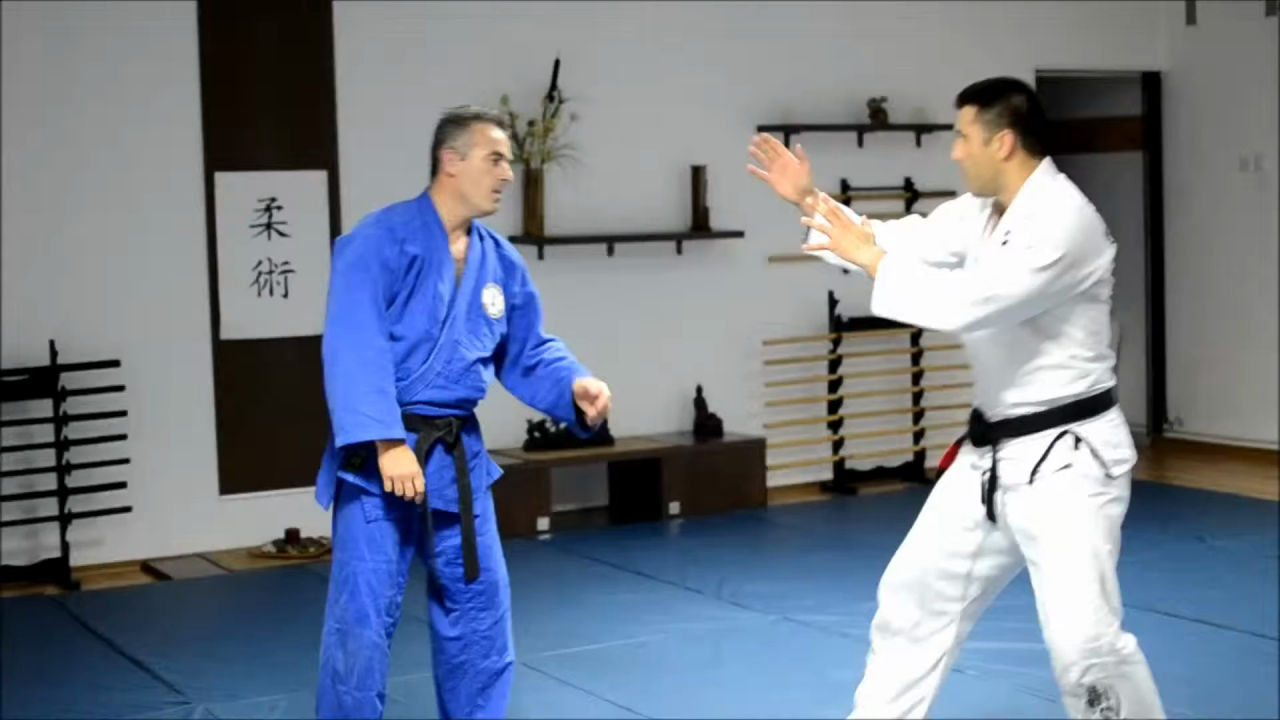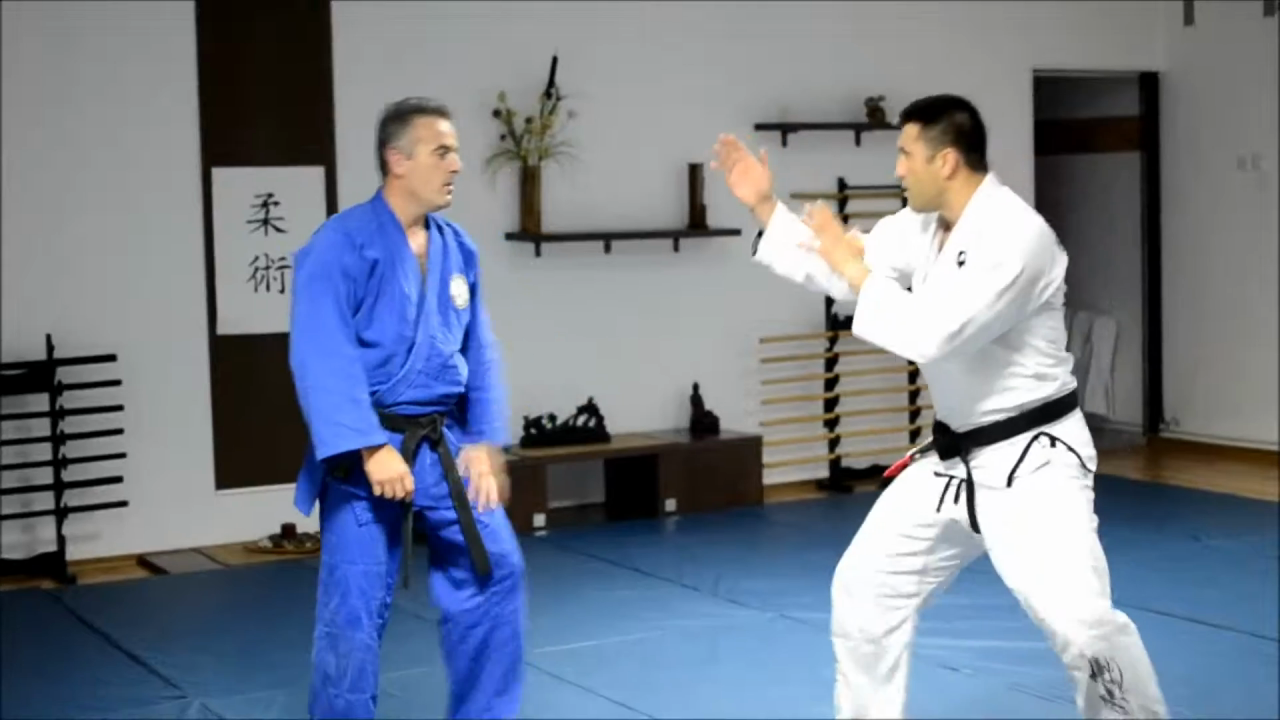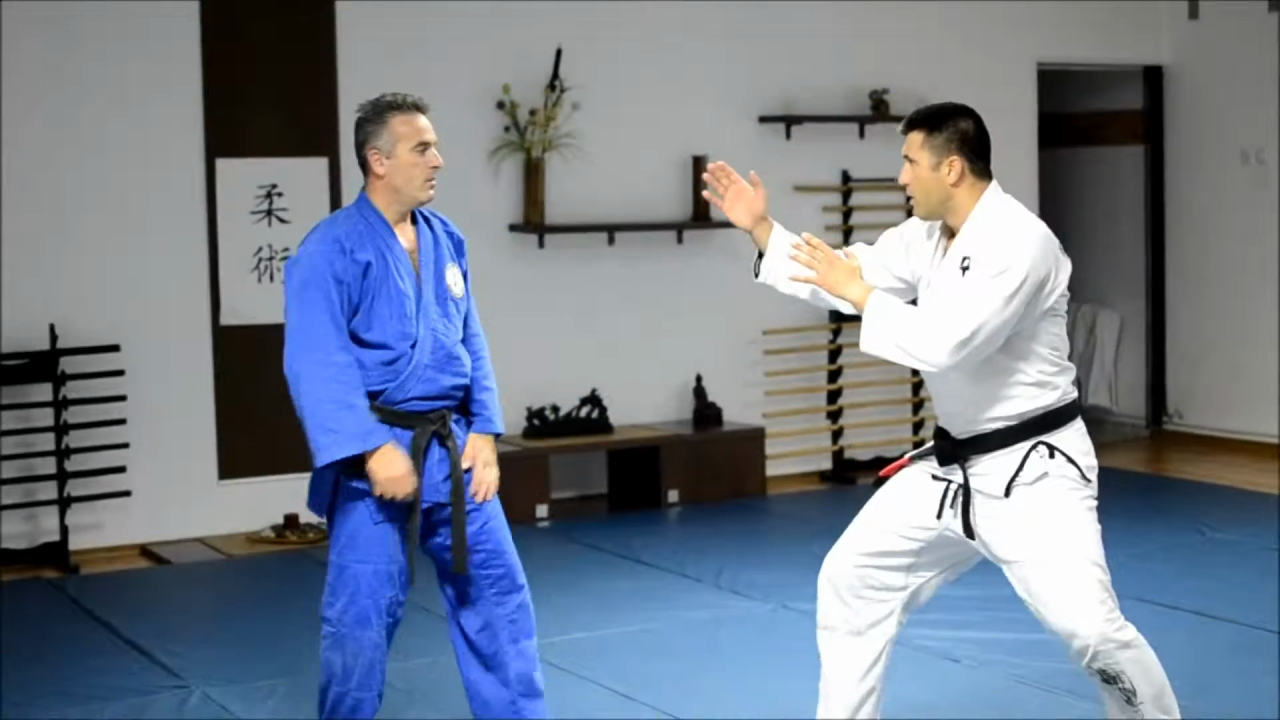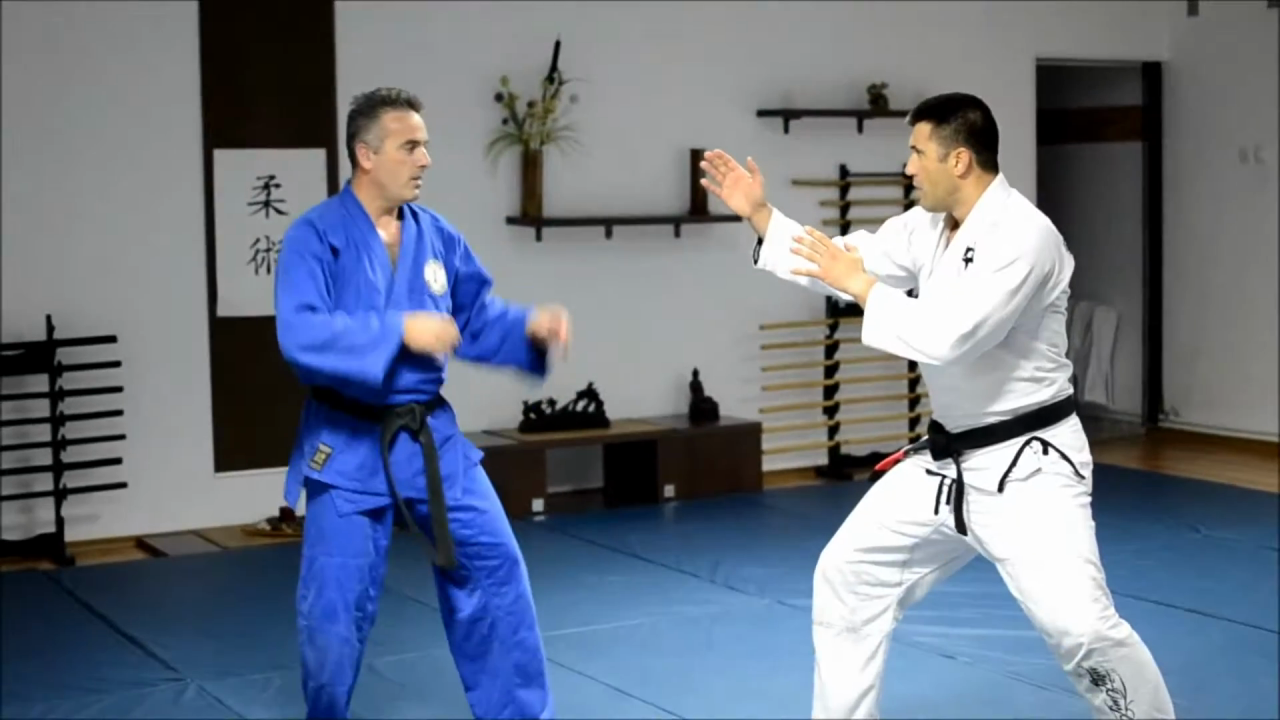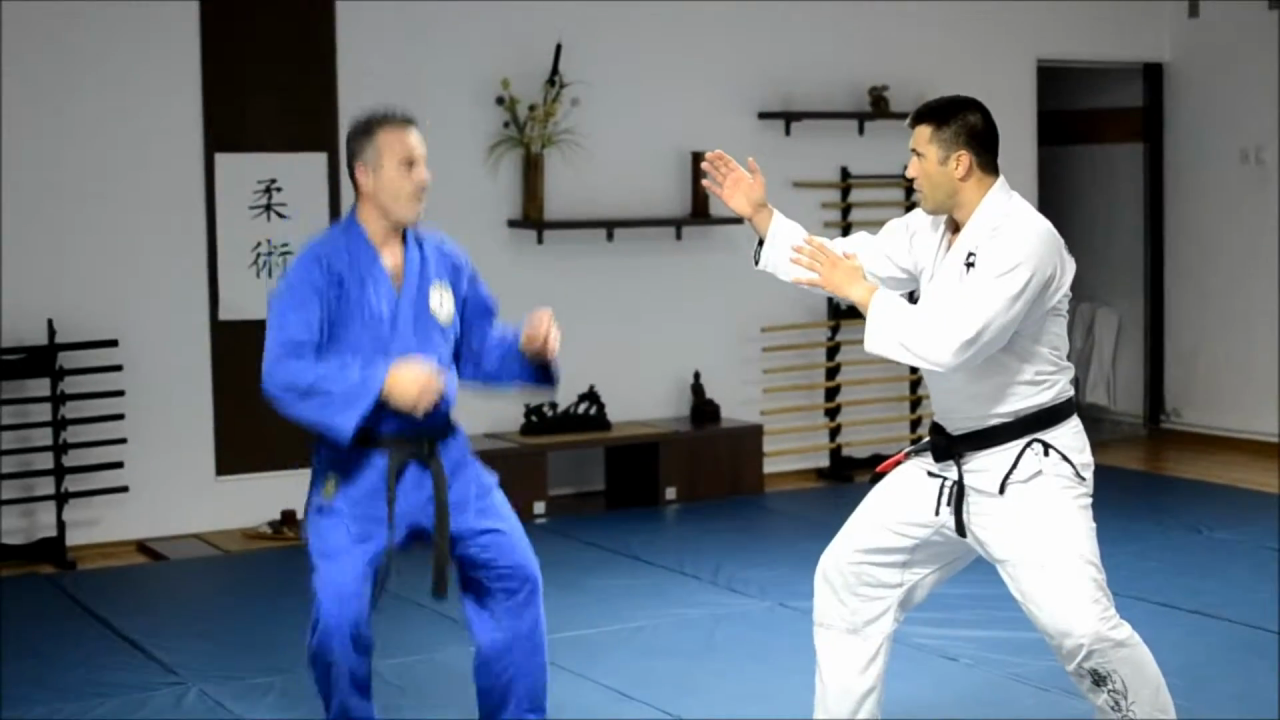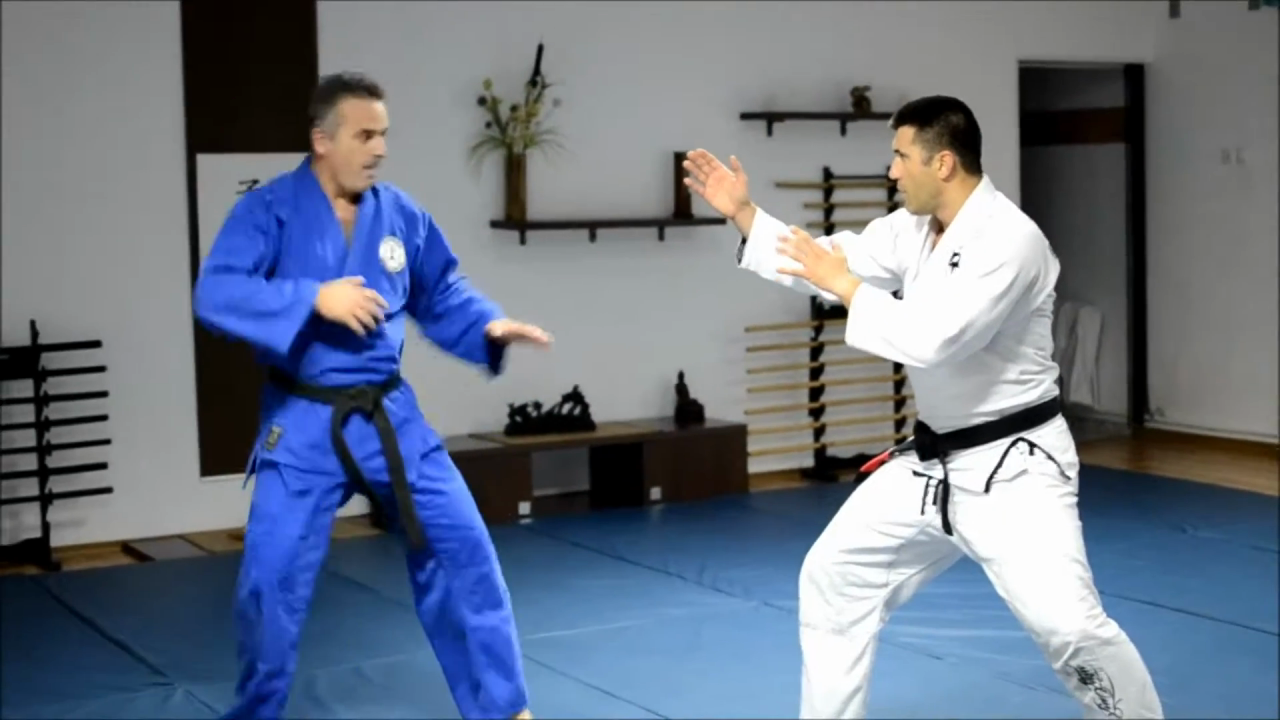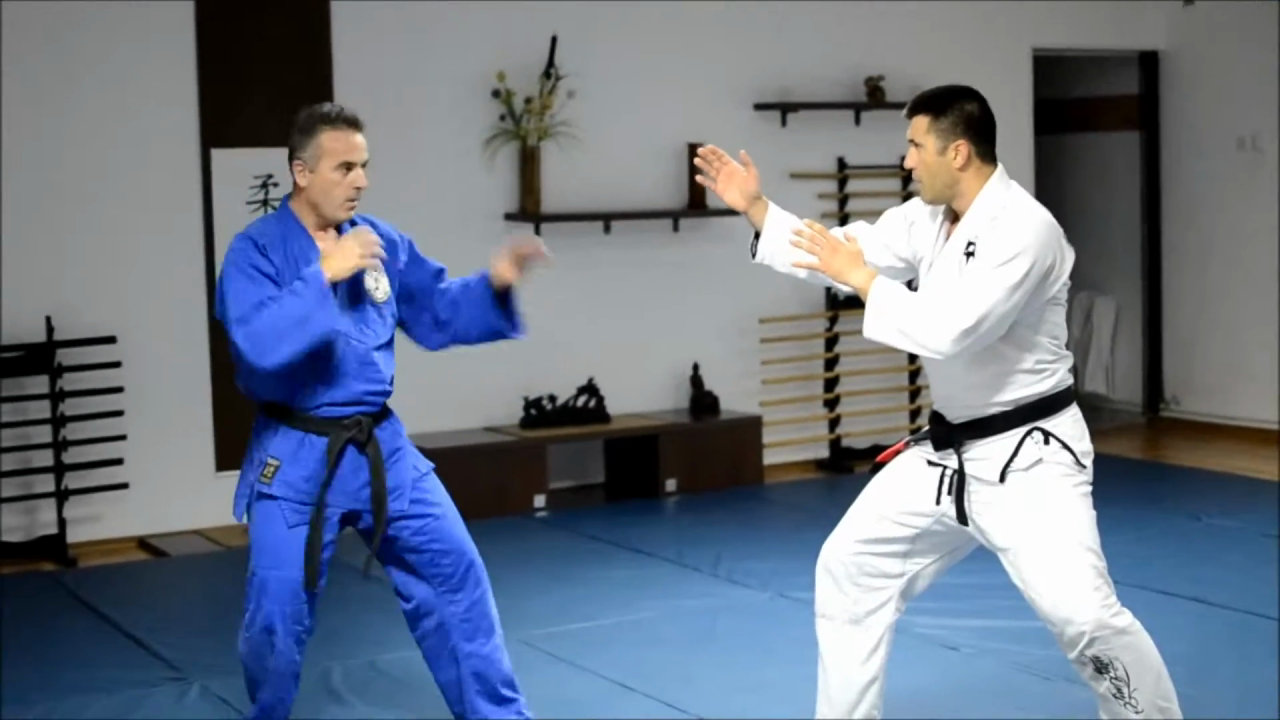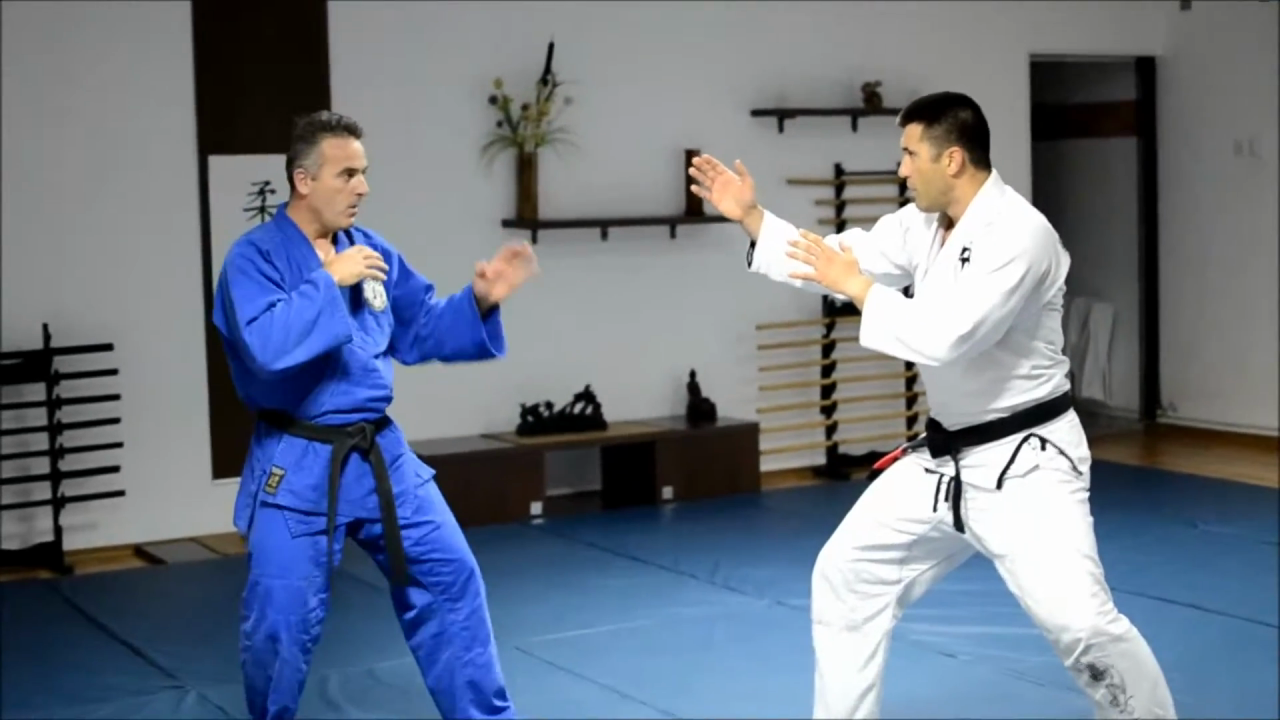
dt=0.3s
person 1, frame 1
left shoulder: (1064, 221)
right shoulder: (983, 211)
left elbow: (965, 304)
right elbow: (906, 243)
left wrist: (869, 256)
right wrist: (810, 200)
left hip: (1067, 456)
right hip: (996, 451)
left knee: (1084, 639)
right knee: (916, 591)
person 1, frame 2
left shoulder: (1016, 236)
right shoulder: (923, 226)
left elbow: (935, 334)
right elbow: (834, 267)
left wrist: (860, 273)
right wrist: (765, 207)
left hip: (1034, 458)
right hip: (954, 458)
left knee: (1081, 622)
right knee: (866, 590)
person 1, frame 3
left shoulder: (1019, 242)
right shoulder: (926, 237)
left elbow: (945, 343)
right elbow: (836, 276)
left wrist: (859, 293)
right wrist: (761, 228)
left hip: (1033, 469)
right hip: (952, 465)
left knee: (1091, 625)
right knee: (852, 579)
person 1, frame 4
left shoulder: (1023, 235)
right shoulder: (929, 226)
left elbow: (948, 336)
right elbow: (839, 260)
left wrist: (860, 285)
right wrist: (759, 214)
left hip: (1027, 464)
right hip: (946, 459)
left knee: (1081, 625)
right knee: (847, 576)
person 1, frame 5
left shoulder: (1023, 239)
right shoulder: (929, 228)
left elbow: (951, 343)
right elbow: (842, 262)
left wrist: (861, 293)
right wrist: (761, 215)
left hip: (1028, 465)
right hip: (947, 460)
left knee: (1082, 627)
right knee: (848, 577)
person 1, frame 6
left shoulder: (1009, 239)
right shoulder: (914, 228)
left elbow: (931, 341)
right elbow: (824, 262)
left wrist: (844, 285)
right wrist: (742, 213)
left hip: (1013, 464)
right hip: (932, 459)
left knee: (1068, 624)
right knee: (834, 577)
person 1, frame 7
left shoulder: (1024, 228)
right shoulder: (928, 216)
left elbow: (949, 331)
right elbow: (837, 251)
left wrist: (861, 278)
right wrist: (755, 207)
left hip: (1028, 453)
right hip: (947, 450)
left knee: (1084, 612)
right knee: (850, 568)
person 1, frame 8
left shoulder: (1019, 233)
right shoulder: (923, 223)
left elbow: (945, 338)
right elbow: (836, 258)
left wrist: (857, 286)
right wrist: (750, 216)
left hip: (1024, 461)
right hip: (945, 456)
left knee: (1079, 619)
right knee: (847, 575)
person 2, frame 1
left shoulder: (501, 262)
right shoulder: (381, 239)
left elbow: (527, 354)
right elbow: (352, 348)
left wrist: (576, 385)
right wrist: (386, 442)
left hip: (458, 450)
right hip: (382, 452)
left knee: (477, 599)
right knee: (363, 614)
person 2, frame 2
left shoulder: (456, 249)
right shoulder: (341, 245)
left elbow: (473, 349)
right elbow: (323, 357)
left wrist: (483, 437)
right wrist: (370, 448)
left hip: (441, 447)
right hip: (358, 452)
left knee: (494, 574)
right knee: (356, 614)
person 2, frame 3
left shoulder: (446, 239)
right shoulder: (332, 248)
right elbow: (315, 364)
left wrist: (482, 429)
right wrist: (374, 450)
left hip: (448, 443)
right hip: (374, 451)
left knee: (495, 587)
right knee: (364, 613)
person 2, frame 4
left shoulder: (437, 235)
right shoulder: (315, 235)
left elbow: (477, 318)
right elbow: (301, 334)
left wrist: (529, 329)
right wrist: (400, 333)
left hip: (431, 434)
right hip: (350, 442)
left knee: (492, 568)
right knee: (335, 609)
person 2, frame 5
left shoulder: (443, 259)
right shoulder: (321, 265)
left elbow: (477, 348)
right elbow: (284, 371)
left wrist: (525, 346)
right wrist: (381, 384)
left hip: (442, 461)
right hip: (359, 471)
left knee: (514, 582)
right knee: (339, 621)
person 2, frame 6
left shoulder: (400, 213)
right shoulder: (266, 210)
left elbow: (441, 293)
right elbow: (215, 294)
left wrist: (489, 324)
right wrist: (312, 298)
left hip: (389, 415)
right hip: (304, 425)
left knee: (460, 548)
right knee: (272, 577)
person 2, frame 7
left shoulder: (379, 240)
right shoulder: (254, 250)
left elbow: (437, 314)
right elbow: (261, 344)
left wrist: (496, 285)
right wrist: (325, 275)
left hip: (379, 445)
right hip: (295, 457)
left knee: (451, 569)
right knee: (279, 611)
person 2, frame 8
left shoulder: (371, 250)
right shoulder: (254, 257)
left elbow: (419, 334)
right elbow: (270, 347)
left wrist: (480, 301)
right wrist: (329, 279)
left hip: (379, 452)
right hip: (297, 465)
left knee: (448, 577)
right knee: (282, 620)
